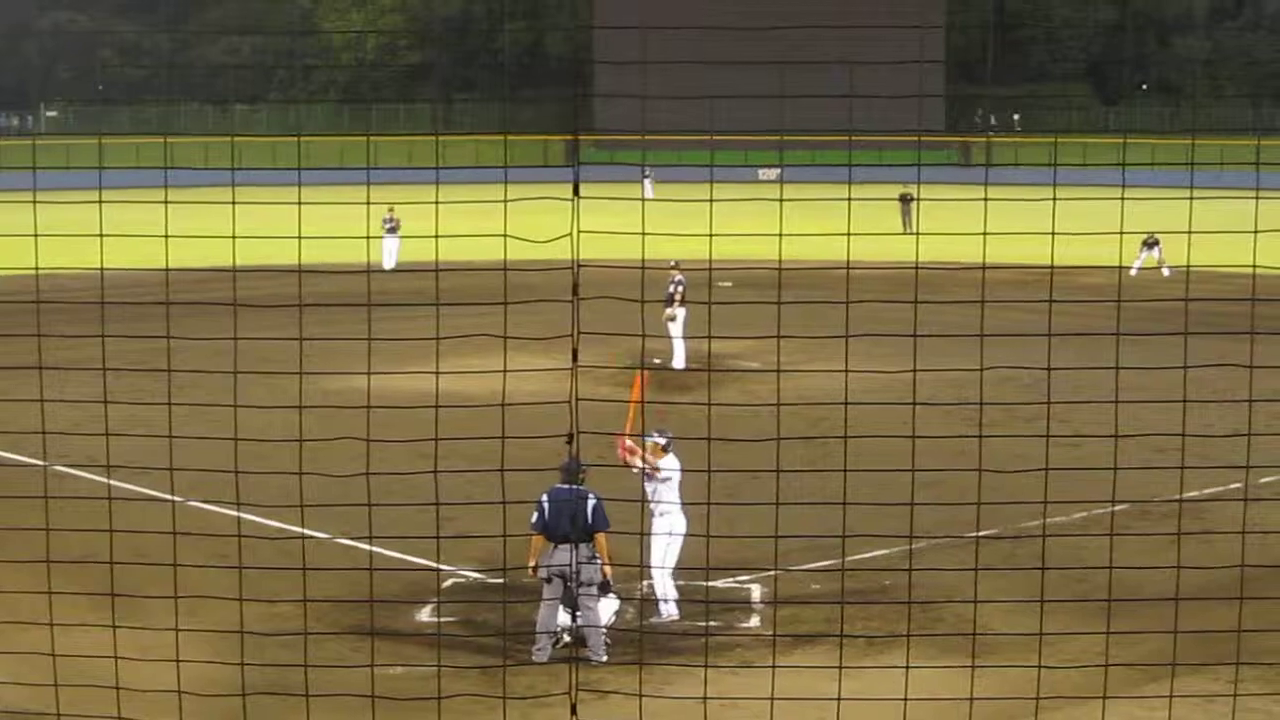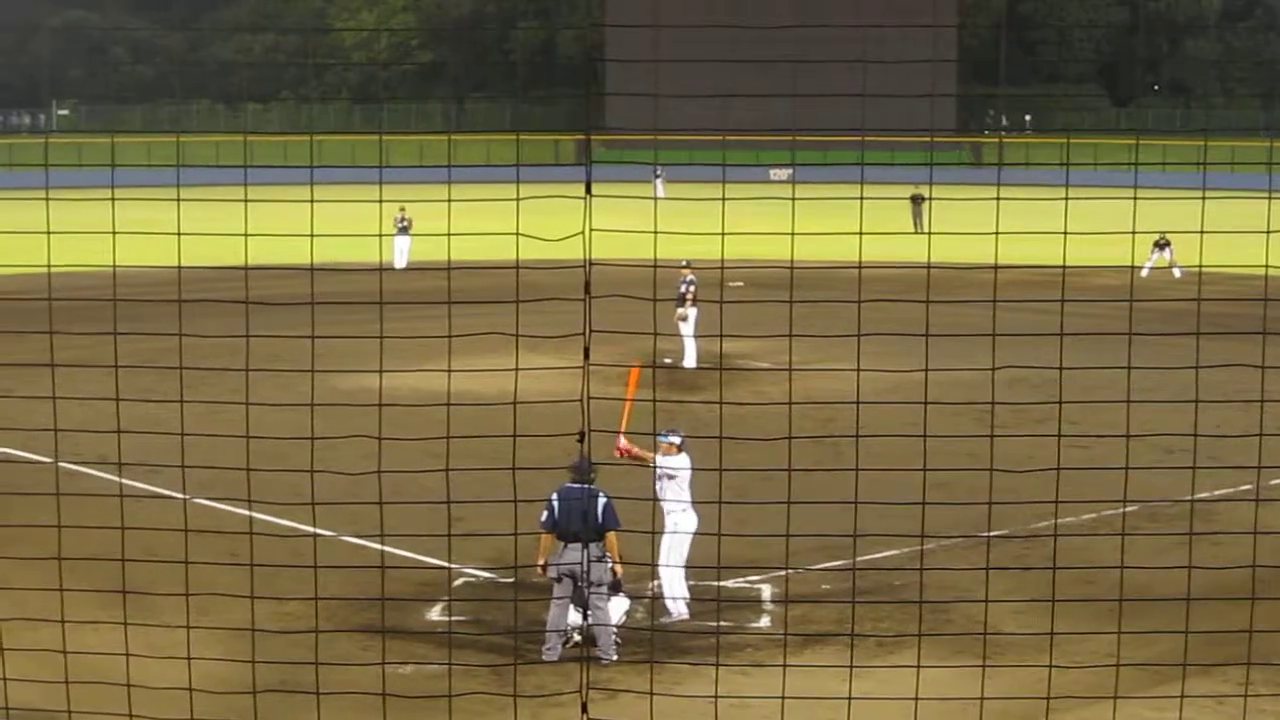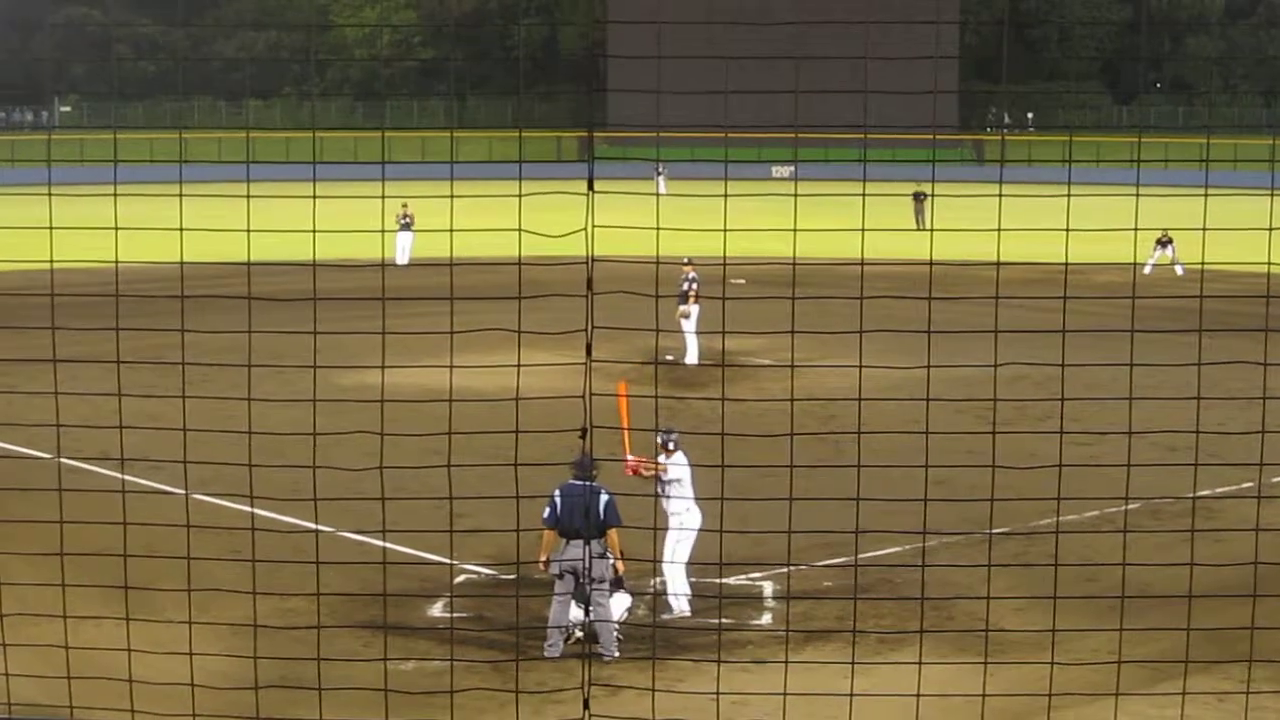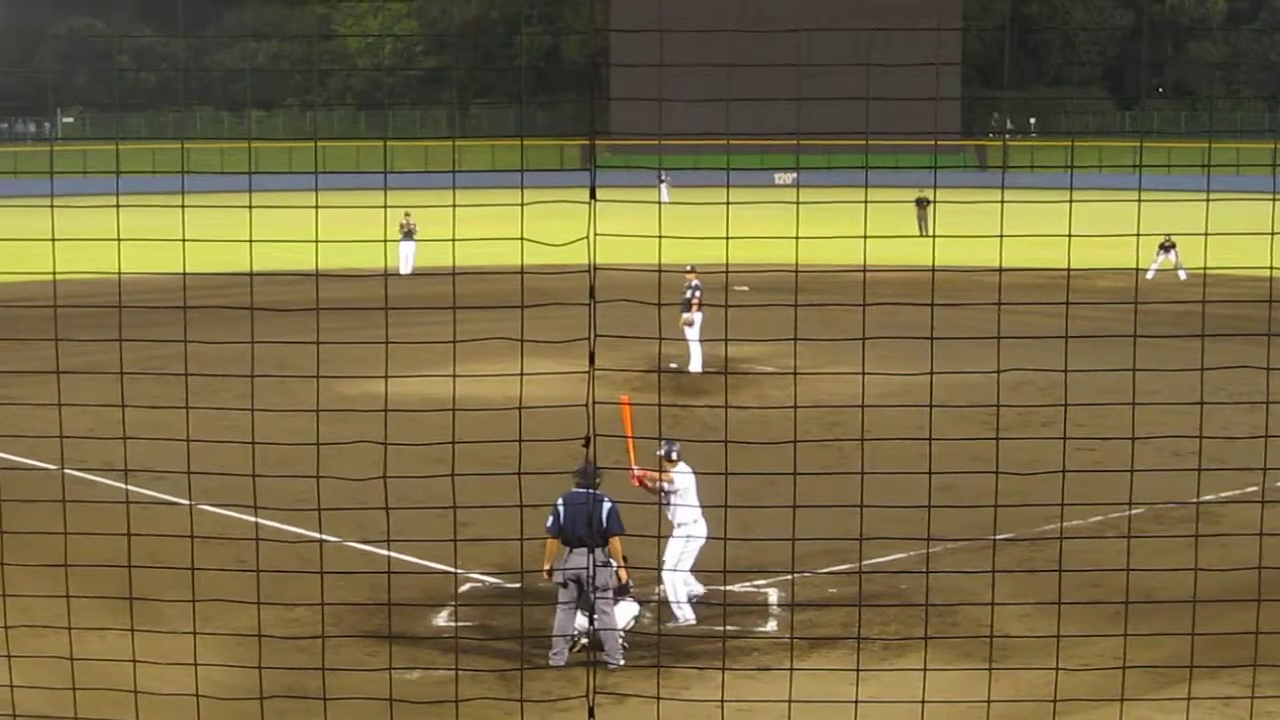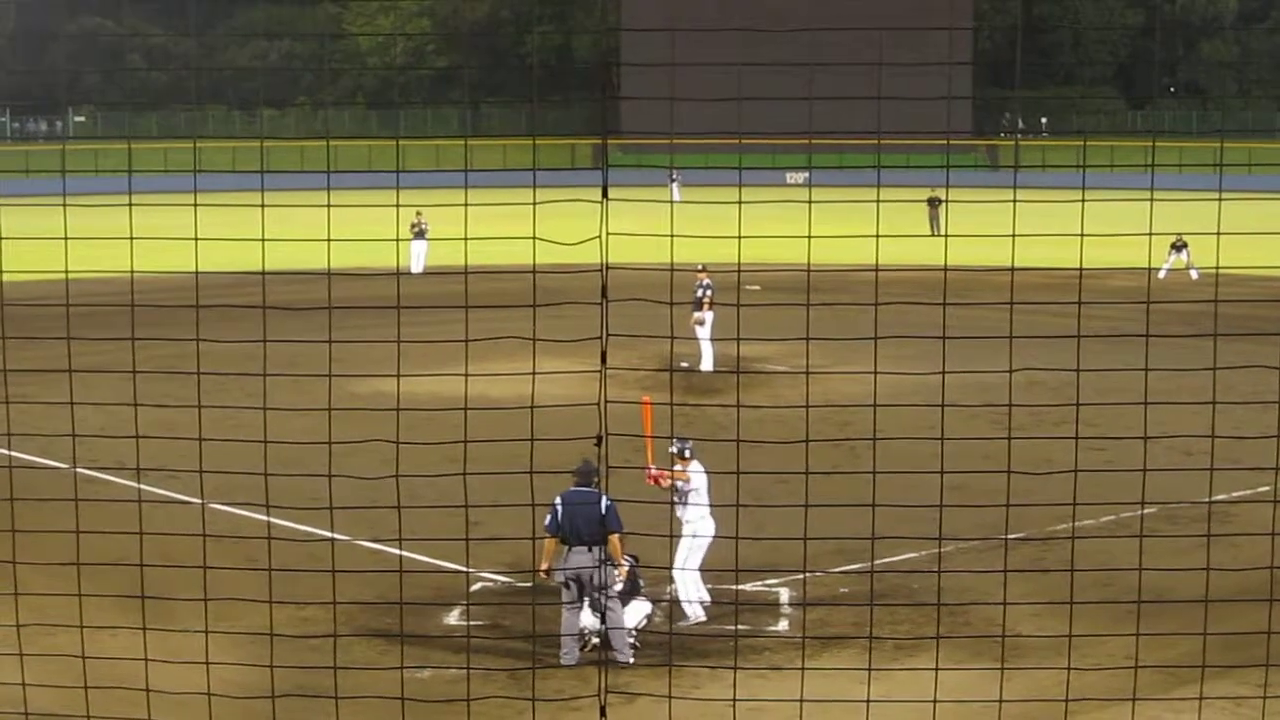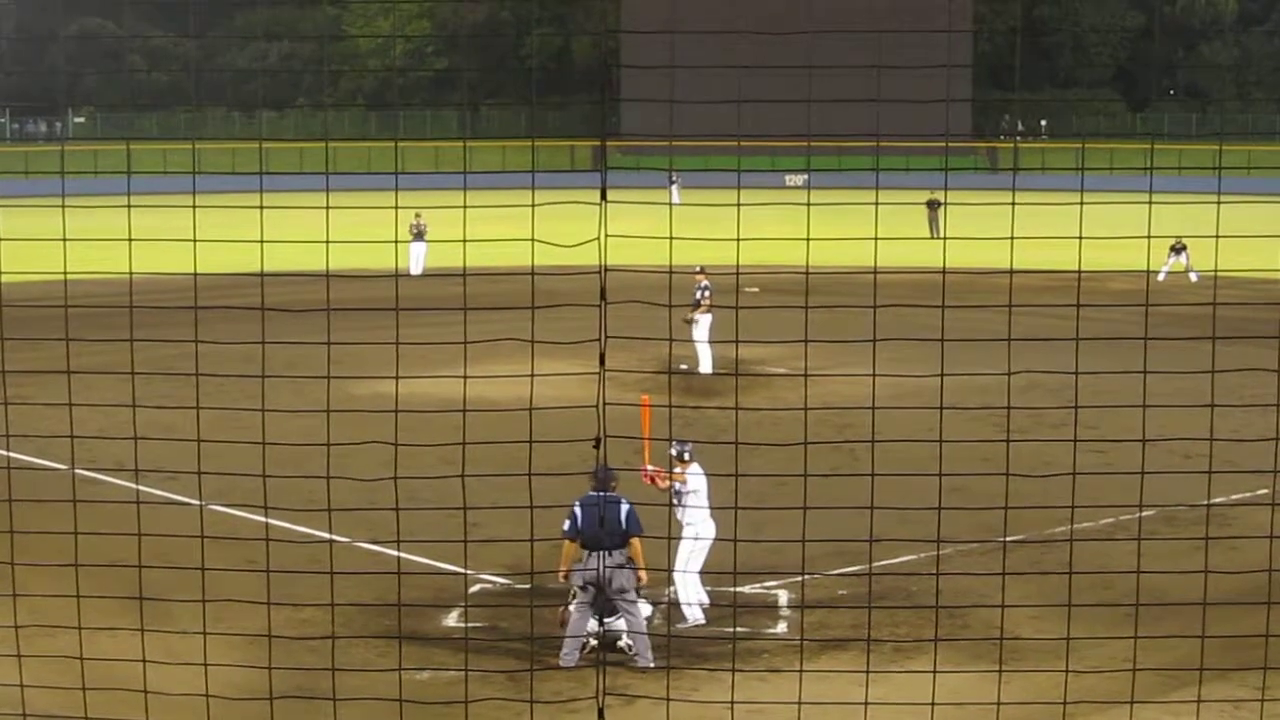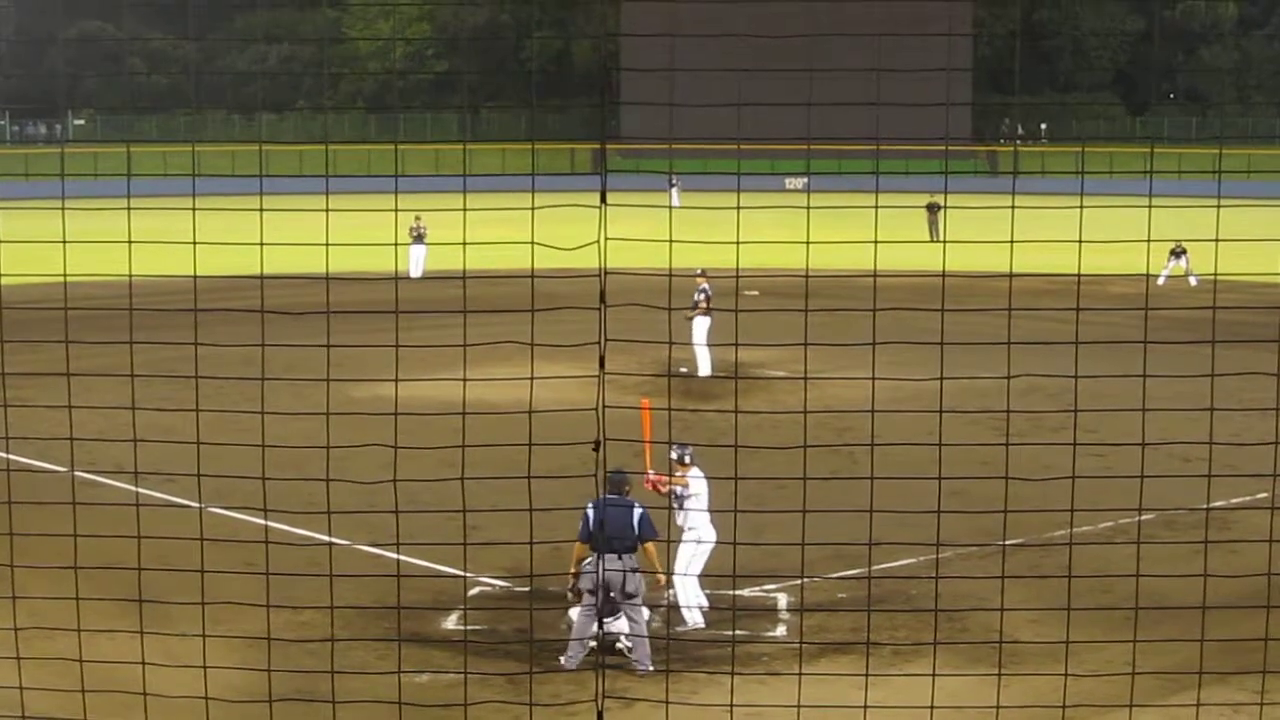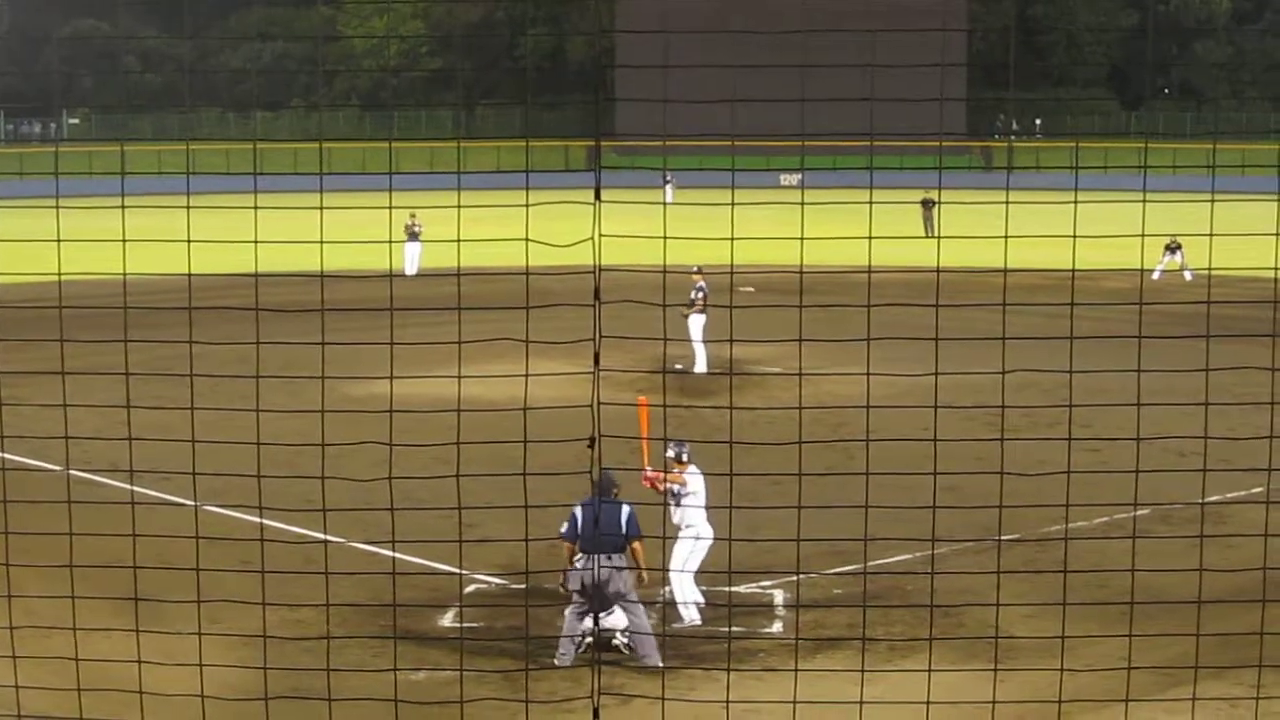
dt=0.5s
person 1, frame 1
left shoulder: (547, 497)
right shoulder: (590, 499)
left elbow: (537, 533)
right elbow: (599, 534)
left wrist: (533, 559)
right wrist: (605, 562)
left hip: (555, 555)
right hip: (583, 555)
left knee: (548, 604)
right knee: (589, 605)
left ankle: (541, 652)
right ankle: (597, 653)
person 1, frame 2
left shoulder: (557, 496)
right shoulder: (601, 498)
left elbow: (547, 532)
right elbow: (610, 533)
left wrist: (542, 558)
right wrist: (616, 561)
left hip: (565, 555)
right hip: (593, 556)
left knee: (559, 603)
right knee: (599, 605)
left ankle: (551, 652)
right ankle: (607, 653)
person 1, frame 3
left shoulder: (560, 493)
right shoulder: (602, 495)
left elbow: (549, 528)
right elbow: (611, 530)
left wrist: (544, 555)
right wrist: (617, 558)
left hip: (567, 551)
right hip: (594, 552)
left knee: (560, 600)
right knee: (600, 601)
left ankle: (552, 648)
right ankle: (608, 649)
person 1, frame 4
left shoulder: (563, 501)
right shoulder: (605, 503)
left elbow: (553, 537)
right elbow: (614, 539)
left wrist: (548, 564)
right wrist: (620, 566)
left hip: (570, 560)
right hip: (597, 561)
left knee: (565, 609)
right knee: (605, 610)
left ankle: (558, 656)
right ankle: (614, 658)
person 1, frame 5
left shoulder: (561, 500)
right shoulder: (603, 501)
left elbow: (551, 536)
right elbow: (613, 536)
left wrist: (545, 562)
right wrist: (620, 563)
left hip: (570, 559)
right hip: (596, 559)
left knee: (570, 608)
right knee: (611, 606)
left ankle: (568, 656)
right ankle: (623, 653)
person 1, frame 6
left shoulder: (580, 505)
right shoulder: (623, 505)
left elbow: (570, 540)
right elbow: (634, 540)
left wrist: (564, 567)
right wrist: (641, 568)
left hip: (589, 563)
right hip: (617, 563)
left knee: (580, 611)
right knee: (631, 611)
left ankle: (568, 657)
right ankle: (644, 658)
person 1, frame 7
left shoulder: (592, 508)
right shoulder: (636, 509)
left elbow: (581, 542)
right elbow: (648, 544)
left wrist: (574, 567)
right wrist: (658, 570)
left hip: (597, 566)
right hip: (625, 568)
left knee: (586, 614)
right knee: (636, 617)
left ankle: (571, 659)
right ankle: (642, 663)
person 1, frame 8
left shoulder: (580, 509)
right shoulder: (624, 509)
left elbow: (568, 543)
right elbow: (635, 544)
left wrist: (570, 566)
right wrist: (642, 569)
left hip: (587, 567)
right hip: (616, 567)
left knee: (575, 613)
right knee: (635, 612)
left ankle: (564, 658)
right ankle: (651, 658)
person 2, frame 1
left shoulder: (671, 463)
right shoulder: (650, 459)
left elbow: (656, 467)
right elbow: (635, 463)
left wrist: (636, 450)
right wrist: (627, 453)
left hip: (671, 520)
right hip: (659, 518)
left knee: (660, 566)
right knee: (659, 562)
left ankle: (669, 611)
right ankle: (669, 596)
person 2, frame 2
left shoulder: (680, 462)
right shoulder: (670, 458)
left elbow: (653, 459)
right elbow: (648, 459)
left wrist: (630, 447)
right wrist: (627, 452)
left hip: (679, 519)
right hip: (678, 517)
left knee: (667, 565)
right knee: (675, 562)
left ankle: (678, 610)
right ankle: (681, 599)
person 2, frame 3
left shoulder: (679, 463)
right shoulder: (664, 459)
left elbow: (660, 468)
right elbow: (652, 474)
left wrist: (637, 462)
right wrist: (637, 470)
left hip: (684, 518)
right hip: (680, 517)
left knee: (670, 562)
right knee: (676, 559)
left ankle: (680, 607)
right ankle: (683, 594)
person 2, frame 4
left shoulder: (683, 472)
right shoulder: (669, 472)
left elbow: (665, 478)
right elbow: (657, 489)
left wrist: (643, 473)
right wrist: (642, 481)
left hip: (691, 529)
right hip: (683, 528)
left knee: (670, 572)
right knee: (671, 562)
left ankle: (685, 616)
right ankle: (693, 590)
person 2, frame 5
left shoulder: (696, 471)
right shoulder: (679, 469)
left elbow: (684, 478)
right elbow: (668, 484)
left wrist: (660, 472)
right wrist: (656, 478)
left hip: (697, 527)
right hip: (695, 525)
left knee: (681, 570)
right knee: (689, 566)
left ankle: (695, 613)
right ankle: (701, 598)
person 2, frame 6
left shoulder: (695, 473)
right shoulder: (680, 471)
left elbow: (679, 479)
right elbow: (665, 485)
left wrist: (657, 472)
right wrist: (653, 477)
left hip: (698, 529)
right hip: (694, 528)
left knee: (682, 572)
right knee: (689, 569)
left ankle: (695, 616)
right ankle: (700, 599)
person 2, frame 7
left shoulder: (697, 477)
right shoulder: (680, 476)
left elbow: (681, 482)
right elbow: (666, 491)
left wrist: (658, 478)
right wrist: (655, 484)
left hip: (699, 534)
right hip: (691, 533)
left knee: (682, 576)
right knee: (684, 572)
left ankle: (695, 620)
right ankle: (700, 603)
person 2, frame 8
left shoulder: (695, 475)
right shoulder: (676, 474)
left elbow: (680, 481)
right elbow: (664, 490)
left wrist: (657, 475)
right wrist: (653, 482)
left hip: (697, 532)
right hip: (687, 531)
left knee: (678, 573)
right knee: (679, 571)
left ankle: (691, 617)
right ankle: (696, 599)
